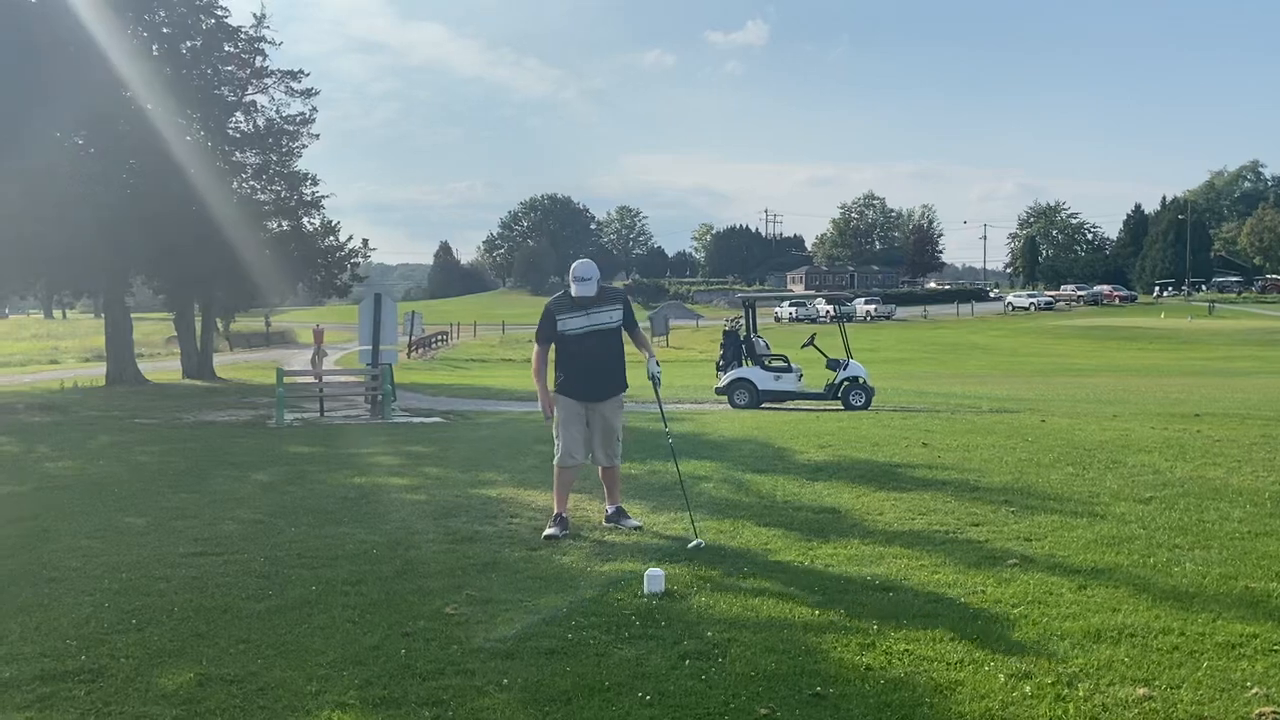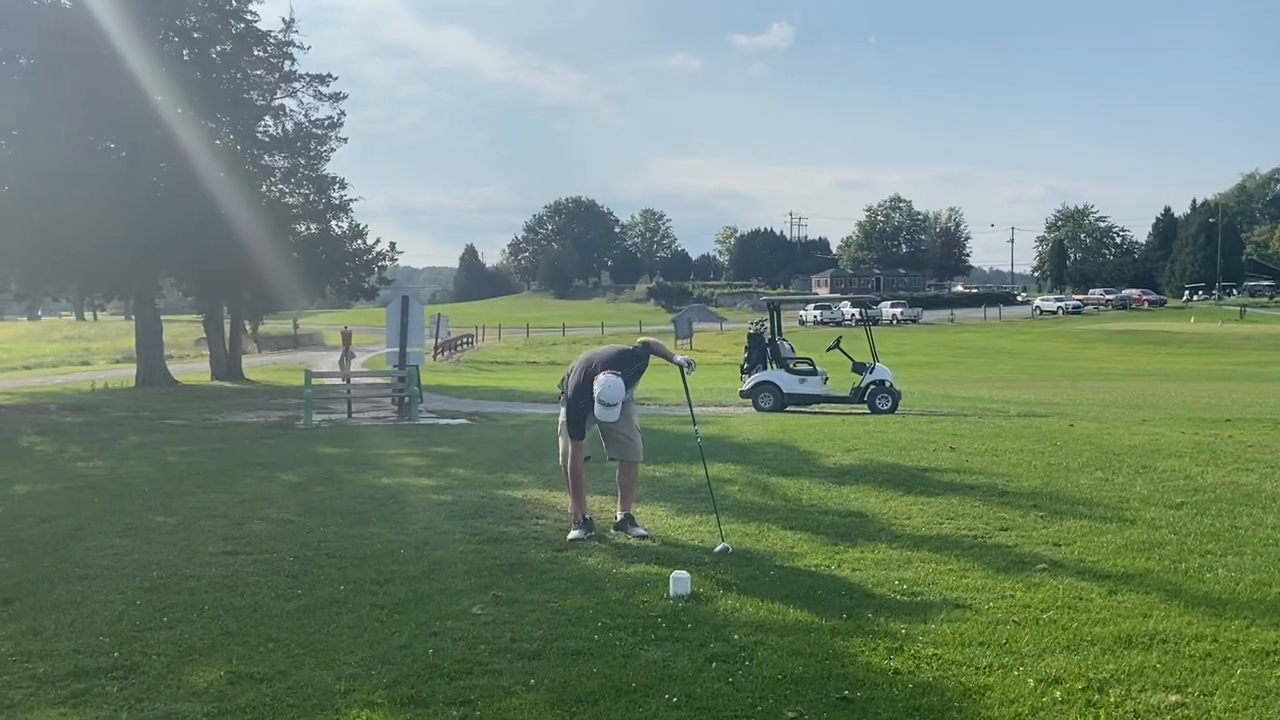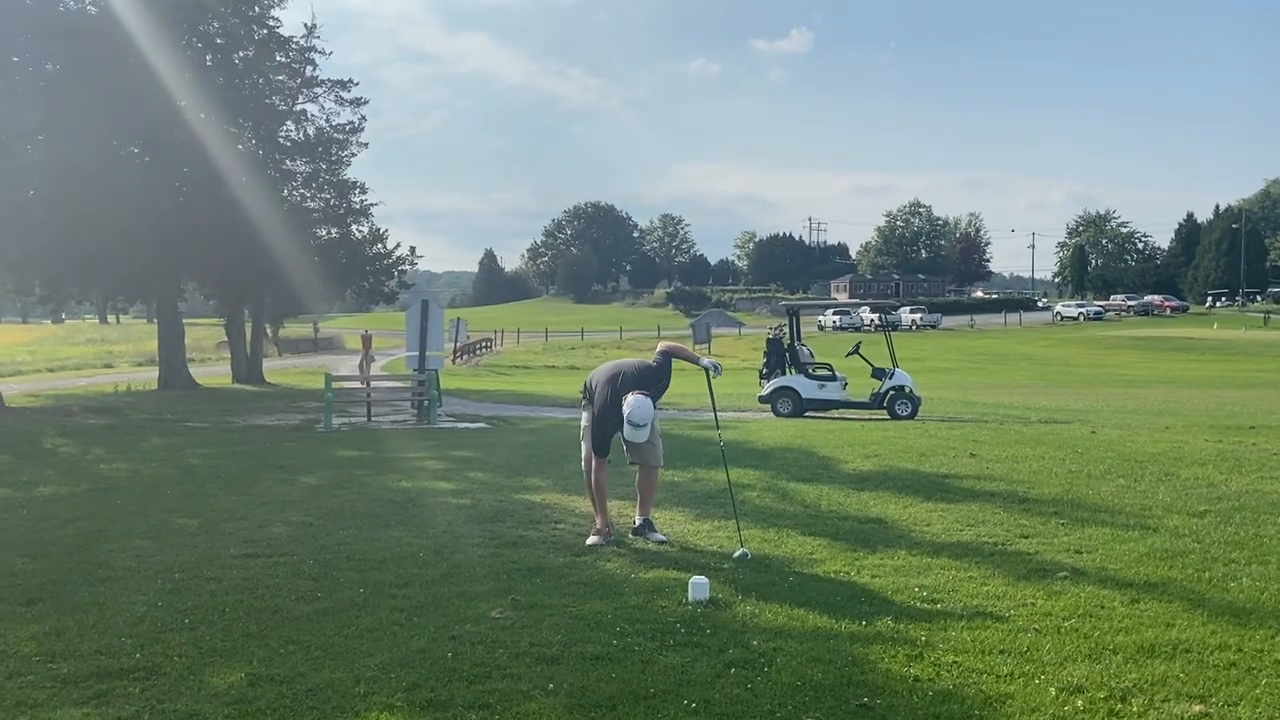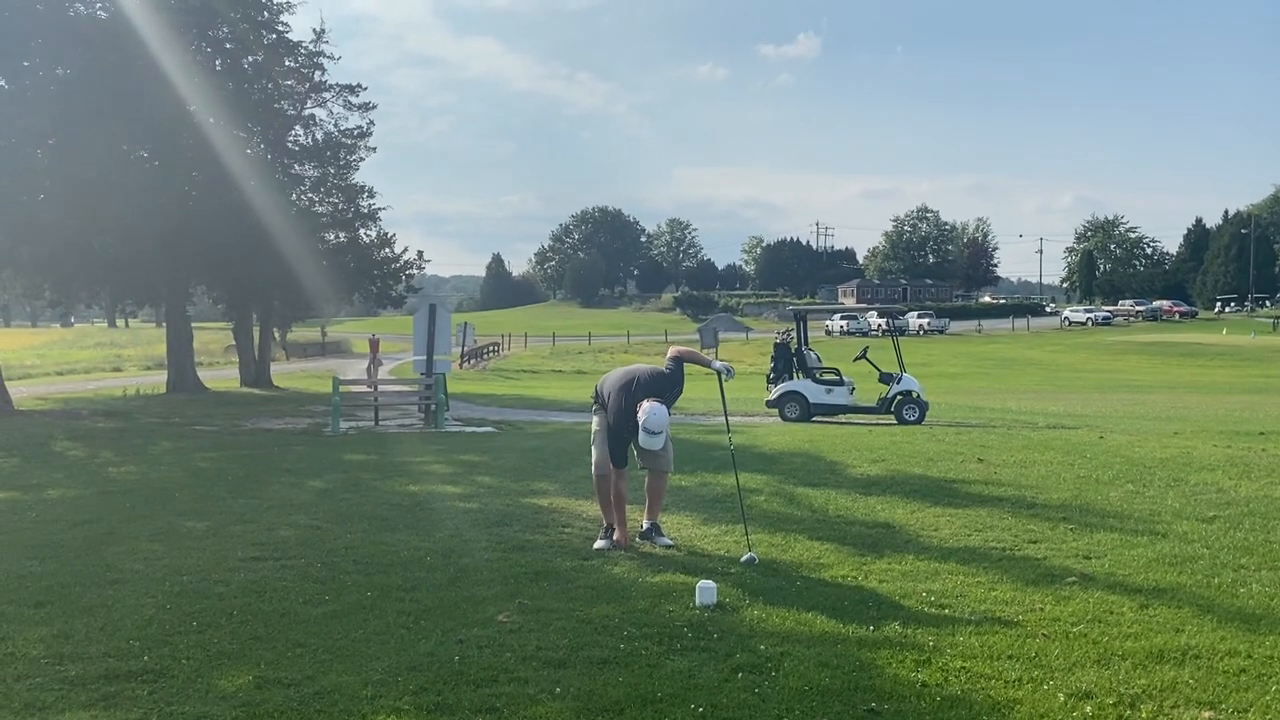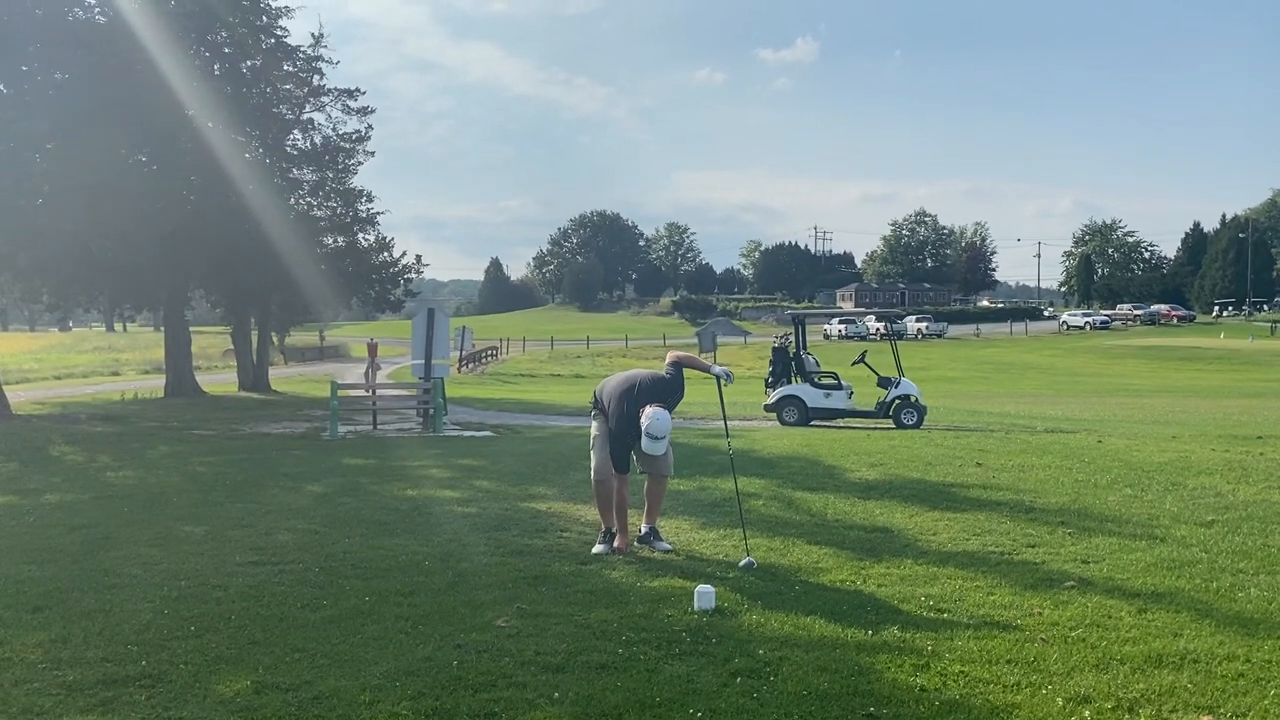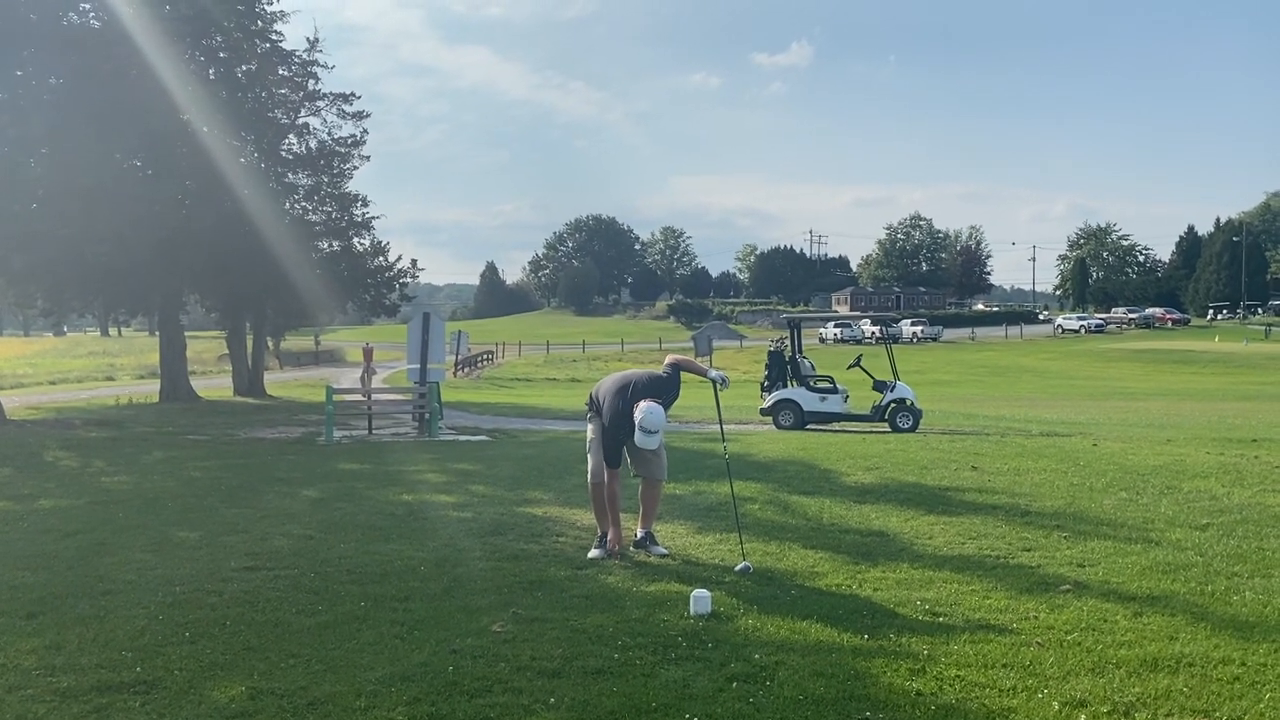
dt=0.7s
person 1, frame 1
left shoulder: (618, 298)
right shoulder: (554, 308)
left elbow: (635, 331)
right elbow: (541, 353)
left wrist: (650, 357)
right wrist: (544, 395)
left hip: (609, 395)
right hip: (568, 397)
left knee: (609, 456)
right knee: (566, 456)
left ankle: (614, 510)
right ankle: (559, 517)
person 1, frame 2
left shoulder: (633, 360)
right shoulder: (578, 397)
left elbow: (646, 342)
right elbow: (575, 453)
left wrist: (674, 358)
right wrist: (574, 500)
left hip: (620, 400)
right hip: (581, 401)
left knee: (631, 453)
right knee: (568, 456)
left ankle: (624, 516)
right ankle: (583, 519)
person 1, frame 3
left shoulder: (657, 377)
right shoulder: (605, 415)
left elbow: (664, 346)
right elbow: (599, 467)
left wrist: (700, 360)
right wrist: (603, 516)
left hip: (640, 404)
right hip: (596, 401)
left knee: (652, 458)
right knee: (590, 462)
left ankle: (642, 521)
right ankle: (600, 523)
person 1, frame 4
left shoulder: (669, 384)
right shoulder: (620, 424)
left elbow: (675, 351)
right elbow: (619, 478)
left wrist: (712, 363)
right wrist: (621, 527)
right hip: (606, 404)
left knee: (662, 463)
right knee: (602, 467)
left ankle: (650, 525)
right ankle: (609, 527)
person 1, frame 5
left shoulder: (671, 389)
right shoulder: (622, 429)
left elbow: (673, 356)
right elbow: (621, 484)
left wrist: (711, 368)
right wrist: (622, 534)
left hip: (642, 400)
right hip: (605, 411)
left knee: (662, 468)
right knee: (601, 471)
left ankle: (648, 529)
right ankle: (608, 531)
person 1, frame 6
left shoulder: (667, 388)
right shoulder: (615, 425)
left elbow: (672, 359)
right elbow: (612, 478)
left wrist: (708, 372)
right wrist: (615, 527)
left hip: (646, 415)
right hip: (601, 412)
left knee: (655, 472)
right knee: (598, 474)
left ankle: (644, 534)
right ankle: (604, 535)
